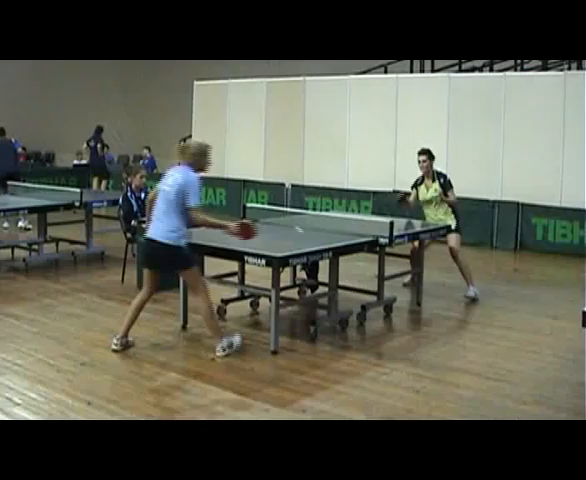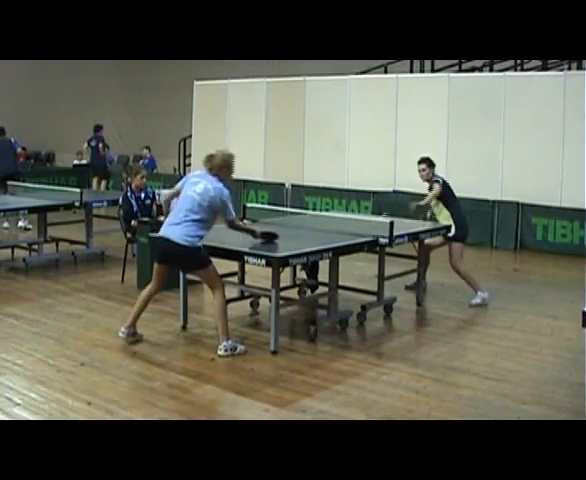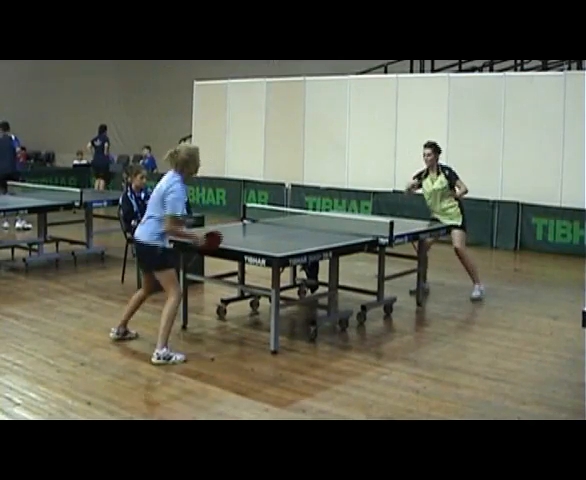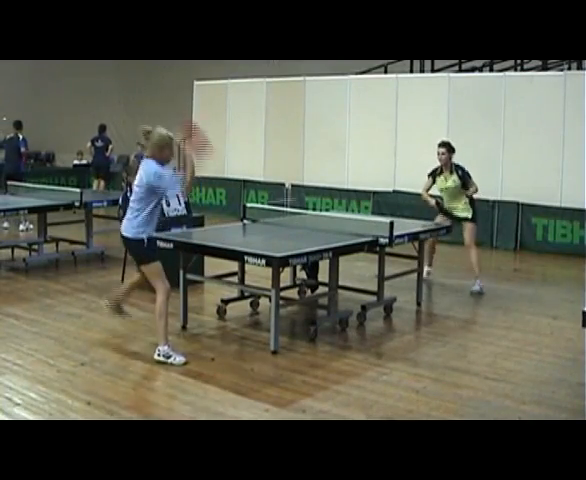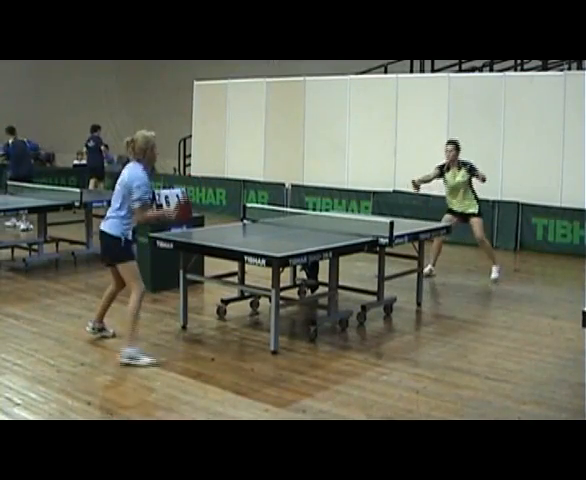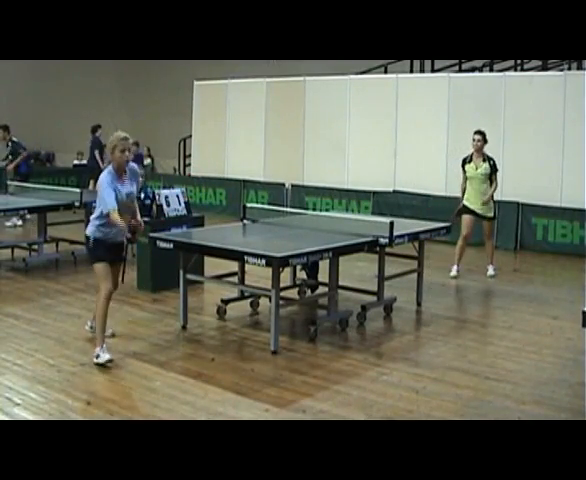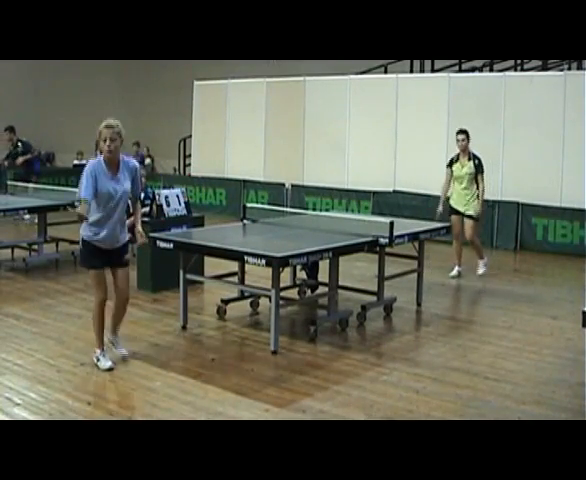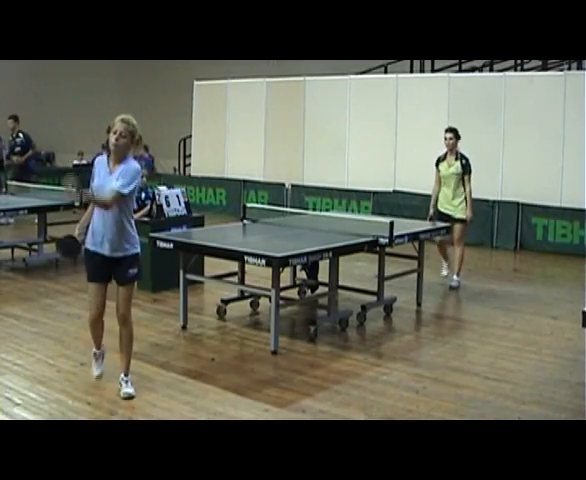
dt=0.5s
person 1, frame 1
left shoulder: (172, 171)
right shoulder: (191, 179)
left elbow: (152, 199)
right elbow: (197, 219)
left wrist: (150, 220)
right wrist: (226, 226)
left hip: (151, 240)
right hip: (171, 243)
left knee: (147, 291)
right knee: (201, 291)
left ankle: (120, 338)
right ankle: (223, 343)
person 1, frame 2
left shoulder: (194, 176)
right shoulder: (221, 193)
left elbow: (168, 197)
right elbow: (232, 224)
left wrist: (166, 218)
right wrist: (251, 230)
left hip: (165, 238)
right hip: (187, 245)
left knee: (155, 285)
right knee: (217, 287)
left ankle: (128, 328)
right ankle: (225, 343)
person 1, frame 3
left shoulder: (172, 177)
right shoulder: (175, 187)
right elbow: (170, 227)
right wrist: (195, 238)
left hip: (143, 240)
right hip: (151, 243)
left knee: (147, 289)
right knee: (174, 295)
left ankle: (120, 329)
right ankle: (161, 351)
person 1, frame 4
left shoulder: (150, 165)
right shoulder: (155, 170)
right elbow: (185, 188)
right wrist: (189, 158)
left hip: (134, 233)
right hip: (138, 236)
left knee: (145, 275)
right knee: (162, 287)
left ankle: (115, 300)
right ankle: (162, 348)
person 1, frame 5
left shoulder: (132, 168)
right shoulder: (139, 176)
right elbow: (141, 216)
left wrist: (157, 213)
right wrist: (166, 214)
left hip: (111, 233)
right hip: (116, 235)
left knee: (119, 283)
right knee: (138, 289)
left ankle: (96, 324)
right ankle: (128, 350)
person 1, frame 6
left shoulder: (133, 170)
right shoulder: (106, 179)
right elbow: (112, 213)
left wrist: (137, 217)
right wrist: (121, 223)
left hip: (117, 237)
right hip: (98, 236)
left knee: (112, 286)
right knee: (106, 289)
left ankle: (95, 323)
right ankle: (100, 348)
person 1, frame 7
left shoulder: (132, 167)
right shoulder: (93, 168)
left elbow: (137, 200)
right elbow: (84, 204)
left wrist: (138, 224)
right wrist: (82, 213)
left hip: (119, 240)
right hip: (93, 240)
left knee: (123, 297)
right knee: (101, 296)
left ankle: (114, 335)
right ankle: (99, 351)
person 1, frame 8
left shoulder: (133, 169)
right shoulder: (99, 162)
left elbow: (109, 203)
right wrist: (81, 225)
left hip: (125, 250)
right hip: (96, 248)
left knee: (123, 315)
right knee: (96, 312)
left ankle: (125, 376)
right ankle: (98, 351)
person 2, frame 1
left shoulder: (442, 178)
right shoulder: (418, 182)
left elbow: (453, 200)
right elbow: (412, 203)
left wrist: (443, 197)
right wrist: (406, 200)
left hip: (448, 221)
right hip: (431, 222)
left knee: (454, 251)
right knee: (414, 250)
left ankle: (472, 287)
person 2, frame 2
left shoulder: (437, 181)
right shoulder: (432, 188)
left elbow: (437, 192)
left wrist: (422, 203)
right wrist: (432, 213)
left hip: (457, 225)
right hip: (448, 226)
left knee: (455, 264)
right knee: (424, 246)
left ankle: (481, 293)
right ankle: (421, 282)
person 2, frame 3
left shoulder: (446, 171)
right shoulder: (421, 175)
left elbow: (464, 189)
right elbow: (409, 190)
left wrist: (454, 195)
right wrist: (412, 186)
left hip: (454, 216)
right hip: (436, 217)
left knee: (459, 250)
left ankle: (478, 286)
right ankle: (423, 283)
person 2, frame 4
left shoulder: (460, 170)
right shoulder: (435, 173)
left elbow: (474, 187)
right elbow: (424, 192)
left wrist: (469, 194)
right wrist: (431, 201)
left hip: (466, 209)
right hip: (447, 209)
left knee: (469, 243)
right knee: (431, 238)
left ankle: (477, 282)
right ankle: (428, 267)
person 2, frame 5
left shoulder: (467, 166)
right shoulder: (443, 168)
left elbow: (483, 179)
right elbow: (429, 177)
left wrist: (480, 177)
right wrist: (418, 182)
left hip: (471, 206)
right hip: (453, 207)
left knee: (480, 237)
right knee: (440, 235)
left ankle: (495, 266)
right ankle: (431, 267)
person 2, frame 6
left shoulder: (490, 162)
right shoulder: (466, 161)
left elbow: (495, 183)
left wrist: (489, 195)
right wrist: (461, 199)
left hip: (486, 204)
right hip: (469, 203)
left knee: (488, 236)
right knee: (464, 235)
left ankle: (490, 266)
right ankle: (456, 266)
person 2, frame 7
left shoulder: (476, 160)
right shoulder: (452, 161)
left elbow: (481, 184)
right elbow: (447, 183)
left wrist: (480, 204)
right wrist: (441, 203)
left hip: (471, 203)
right hip: (455, 202)
left knee: (470, 237)
right knee: (456, 236)
left ankle: (482, 259)
right ankle: (458, 267)
person 2, frame 8
left shoulder: (463, 160)
right shoulder: (440, 160)
left elbow: (468, 186)
right elbow: (437, 184)
left wrist: (469, 208)
right wrist: (432, 205)
left hip: (459, 206)
right hip: (443, 205)
left knee: (458, 241)
right knee: (439, 239)
left ankle: (456, 276)
right ankle: (446, 262)
